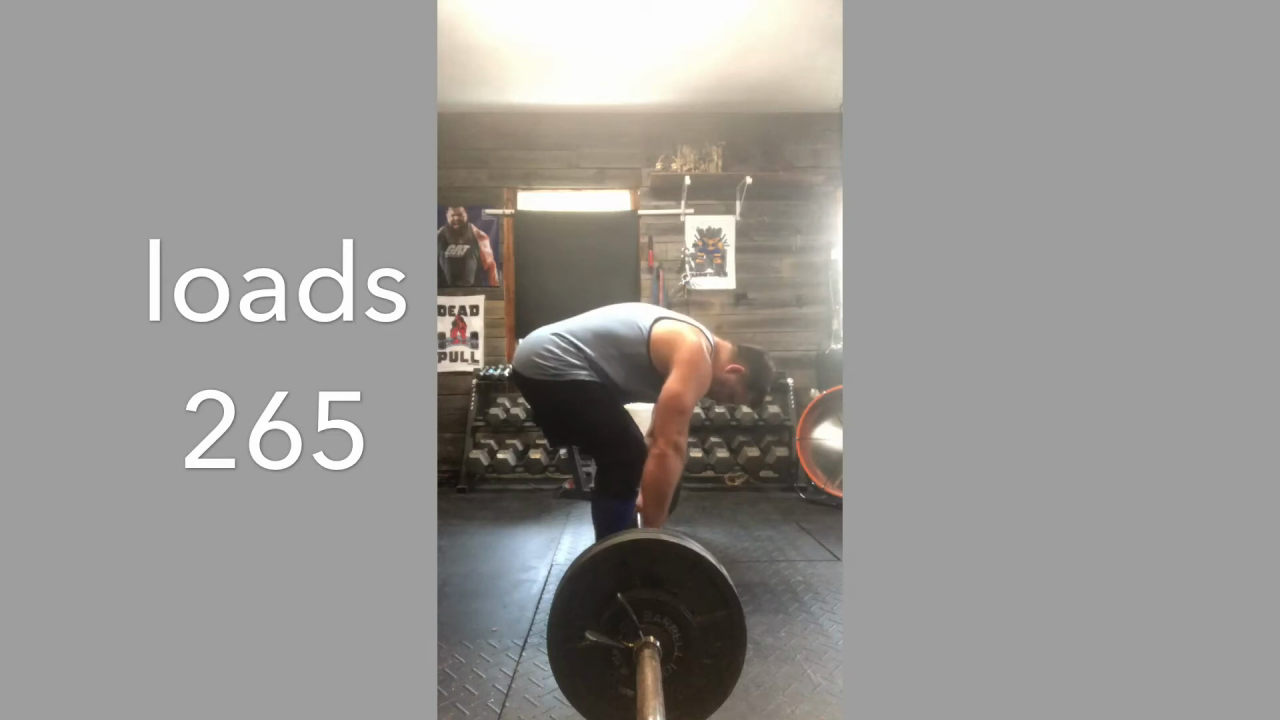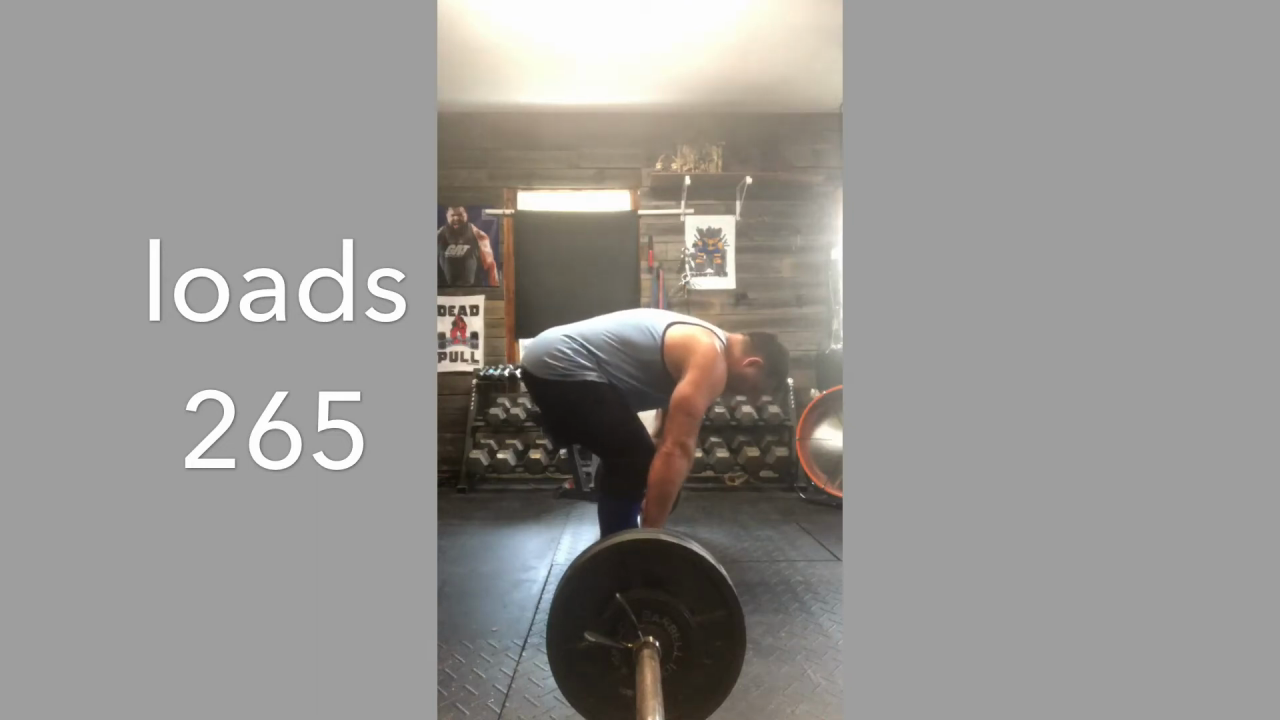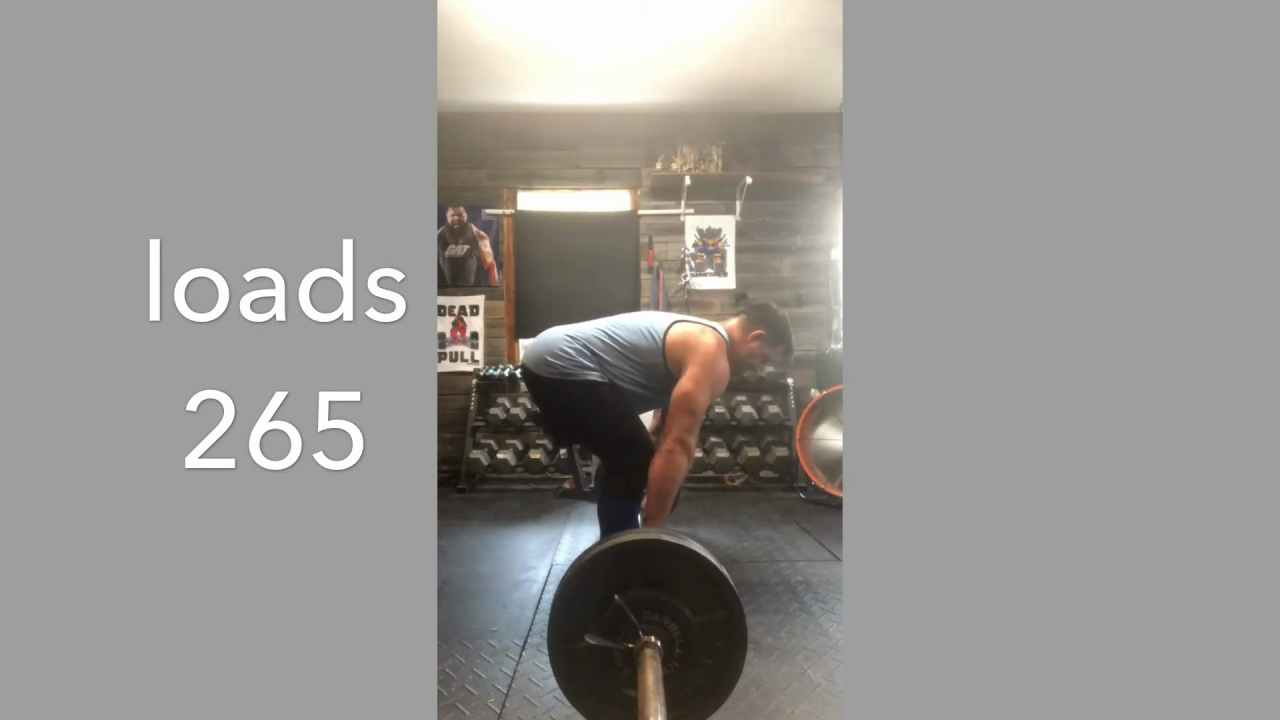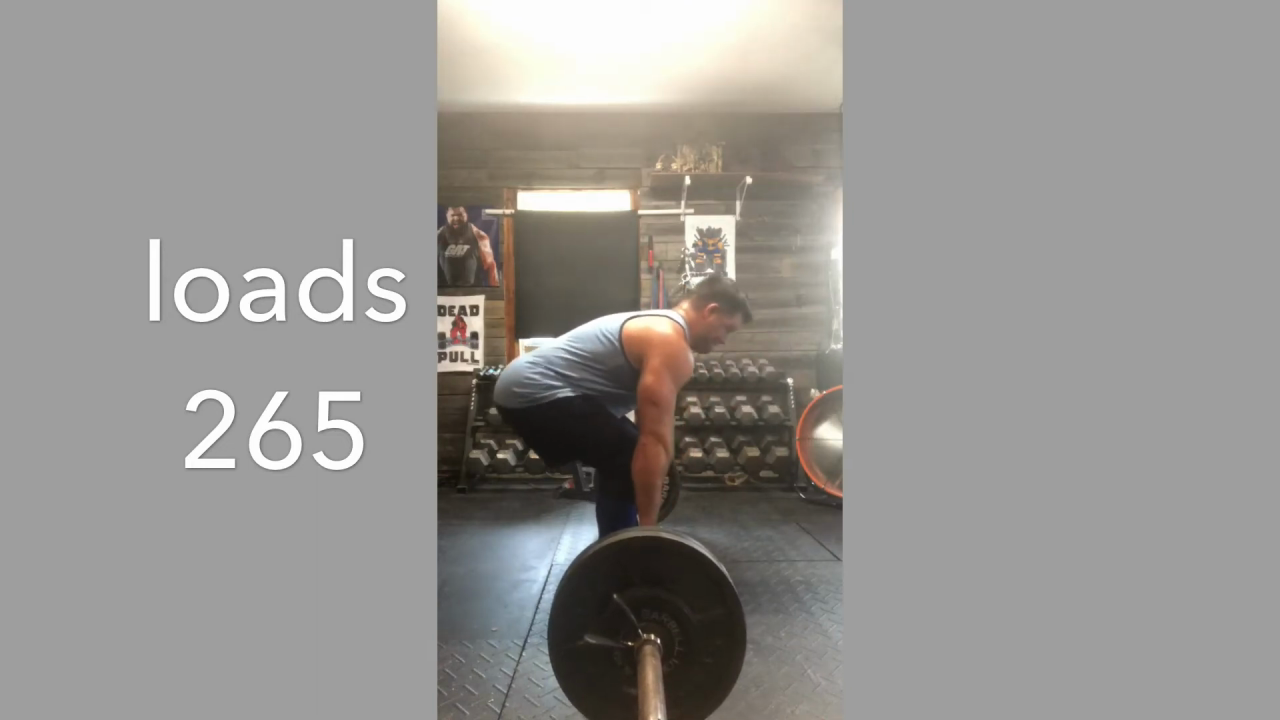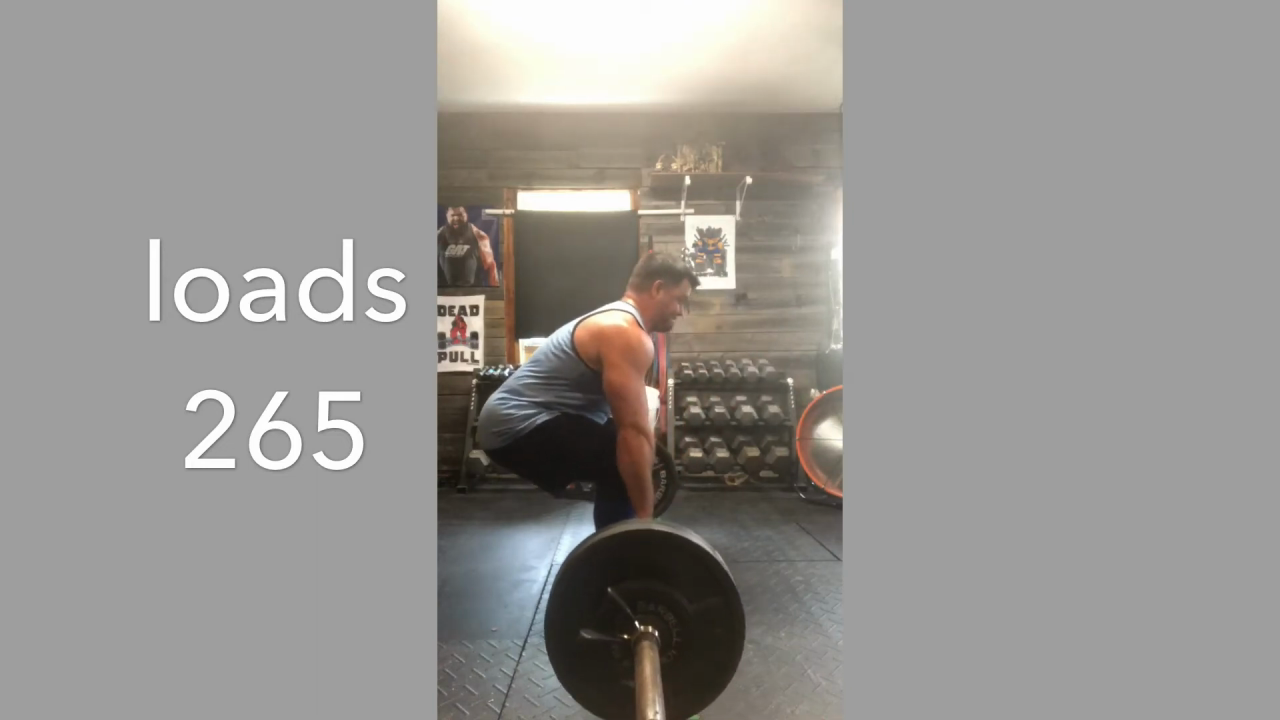
dt=1s
person 1, frame 1
left shoulder: (690, 342)
right shoulder: (697, 357)
left elbow: (660, 438)
right elbow: (668, 448)
left wrist: (644, 494)
left hip: (537, 358)
right hip: (552, 365)
left knee: (619, 457)
right knee: (626, 459)
person 1, frame 2
left shoulder: (700, 342)
right shoulder: (710, 358)
left elbow: (667, 439)
right elbow: (677, 449)
right wrist: (651, 532)
left hip: (547, 358)
right hip: (561, 366)
left knee: (624, 459)
right knee: (634, 461)
person 1, frame 3
left shoulder: (699, 337)
right shoulder: (712, 353)
left elbow: (666, 433)
right elbow: (678, 446)
right wrist: (652, 531)
left hip: (546, 357)
right hip: (561, 365)
left knee: (625, 458)
right knee: (634, 461)
person 1, frame 4
left shoulder: (660, 328)
right shoulder: (671, 343)
left elbow: (648, 432)
right elbow: (655, 439)
right wrist: (648, 526)
left hip: (527, 385)
right hip: (533, 392)
left knee: (623, 458)
right knee: (628, 464)
person 1, frame 5
left shoulder: (616, 322)
right shoulder: (627, 334)
left elbow: (626, 423)
right elbow: (634, 431)
right wrist: (644, 517)
left hip: (514, 419)
right hip: (516, 426)
left knee: (617, 463)
right knee: (622, 470)
